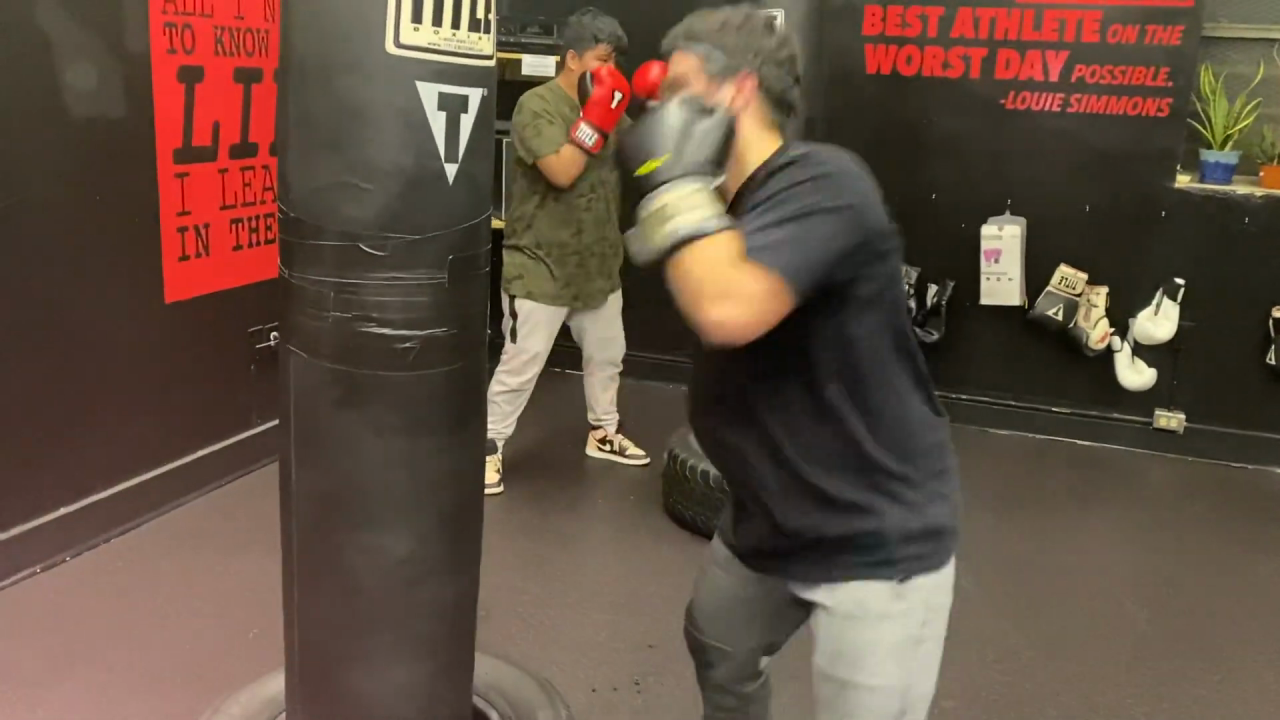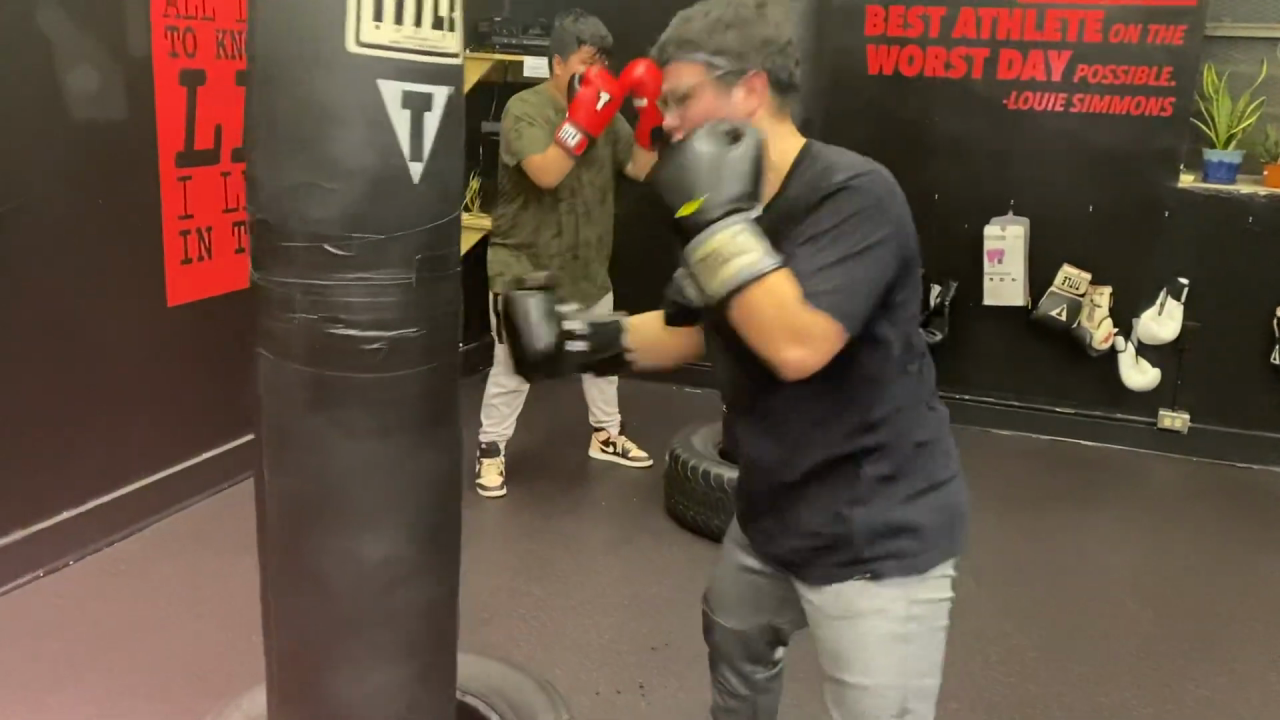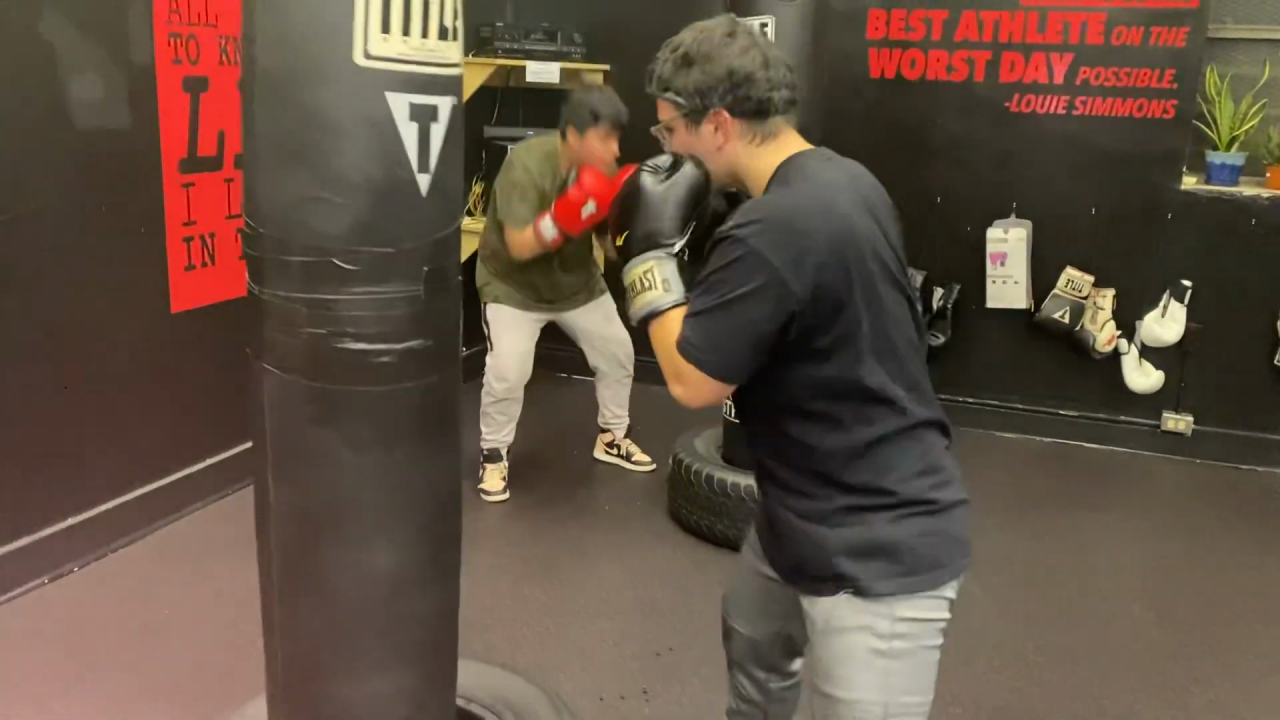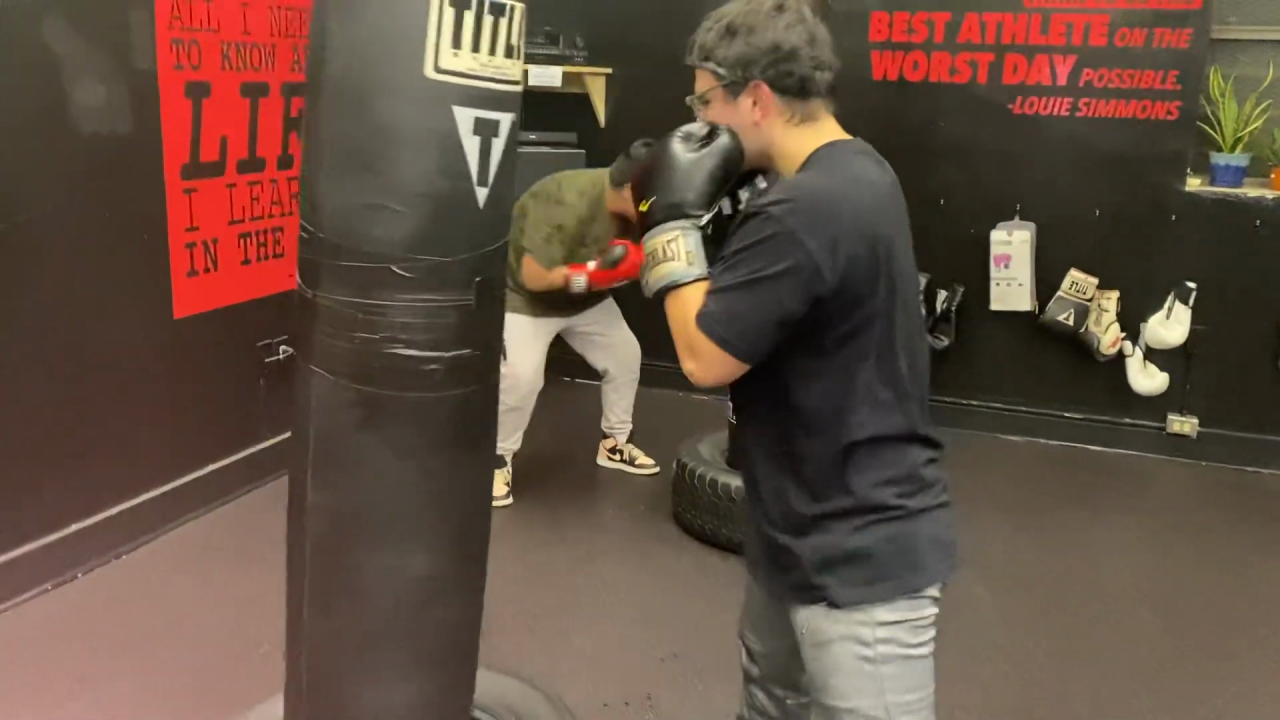
dt=0.2s
person 1, frame 1
left shoulder: (823, 180)
right shoulder: (727, 209)
left elbow: (732, 312)
left wrist: (671, 181)
right hip: (770, 520)
right knee: (716, 642)
person 1, frame 2
left shoulder: (853, 192)
right shoulder: (719, 205)
left elbow: (797, 346)
right elbow: (691, 331)
left wrist: (715, 219)
right wrist: (588, 337)
left hip: (883, 530)
right hip: (775, 509)
right knee: (735, 631)
person 1, frame 3
left shoulder: (773, 233)
right shoulder: (840, 179)
left elbow: (693, 380)
left wrist: (651, 250)
left hip: (878, 546)
right hip: (808, 515)
right knee: (752, 641)
person 1, frame 4
left shoulder: (802, 213)
right shoulder: (860, 172)
left elbow: (704, 357)
left wrist: (673, 220)
left hip: (861, 548)
right hip: (810, 521)
person 2, frame 1
left shoulder: (608, 105)
right shoulder: (537, 105)
right elbow: (561, 172)
right wrist: (595, 118)
left hip: (596, 263)
right hip: (538, 265)
left knee: (608, 352)
right knee: (522, 363)
left ankle: (602, 432)
right ankle: (489, 448)
person 2, frame 2
left shoulder: (604, 111)
right shoulder: (524, 108)
left elbow: (640, 169)
right elbow: (547, 174)
left wrist: (647, 118)
right wrist: (582, 120)
left hip: (586, 265)
right hip: (524, 264)
right knee: (514, 365)
left ankle: (605, 434)
right ankle: (490, 450)
person 2, frame 3
left shoulder: (605, 169)
right shoulder: (525, 165)
right elbow: (519, 247)
right wrist: (565, 216)
left hip: (576, 281)
right hip: (513, 284)
left knee: (618, 350)
right knee: (507, 372)
left ankle: (611, 437)
right ankle: (493, 455)
person 2, frame 4
left shoulder: (628, 209)
right shoulder: (566, 206)
left elbow: (626, 261)
right elbow: (533, 278)
left wrist: (642, 262)
right wrist: (596, 274)
left hip: (584, 294)
right hip: (524, 298)
left knee: (625, 354)
right knee: (520, 379)
left ankle: (614, 443)
right ankle: (499, 461)
